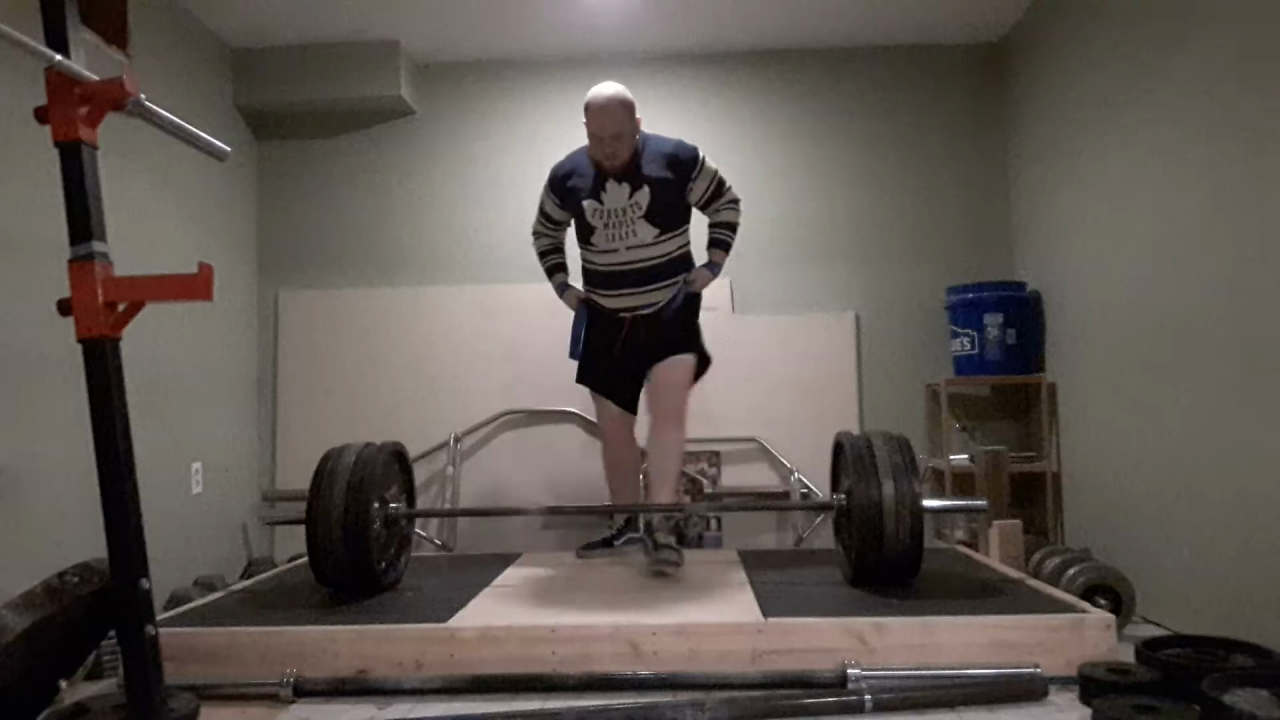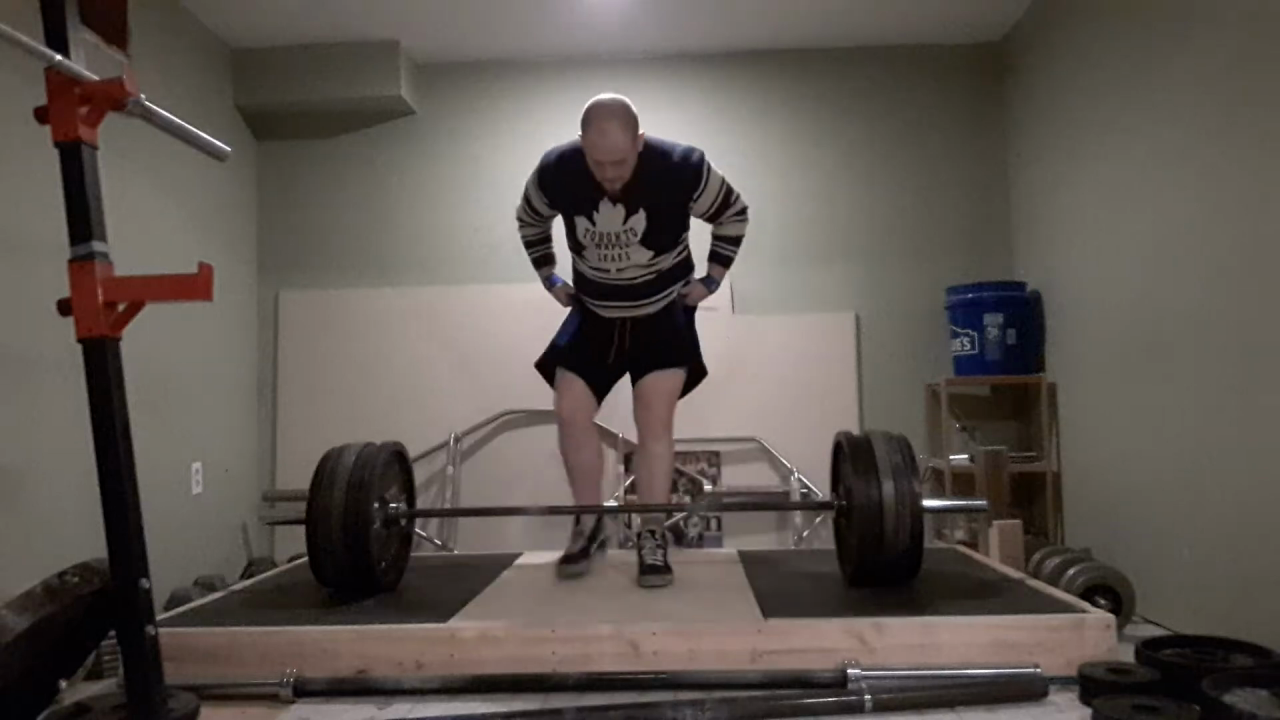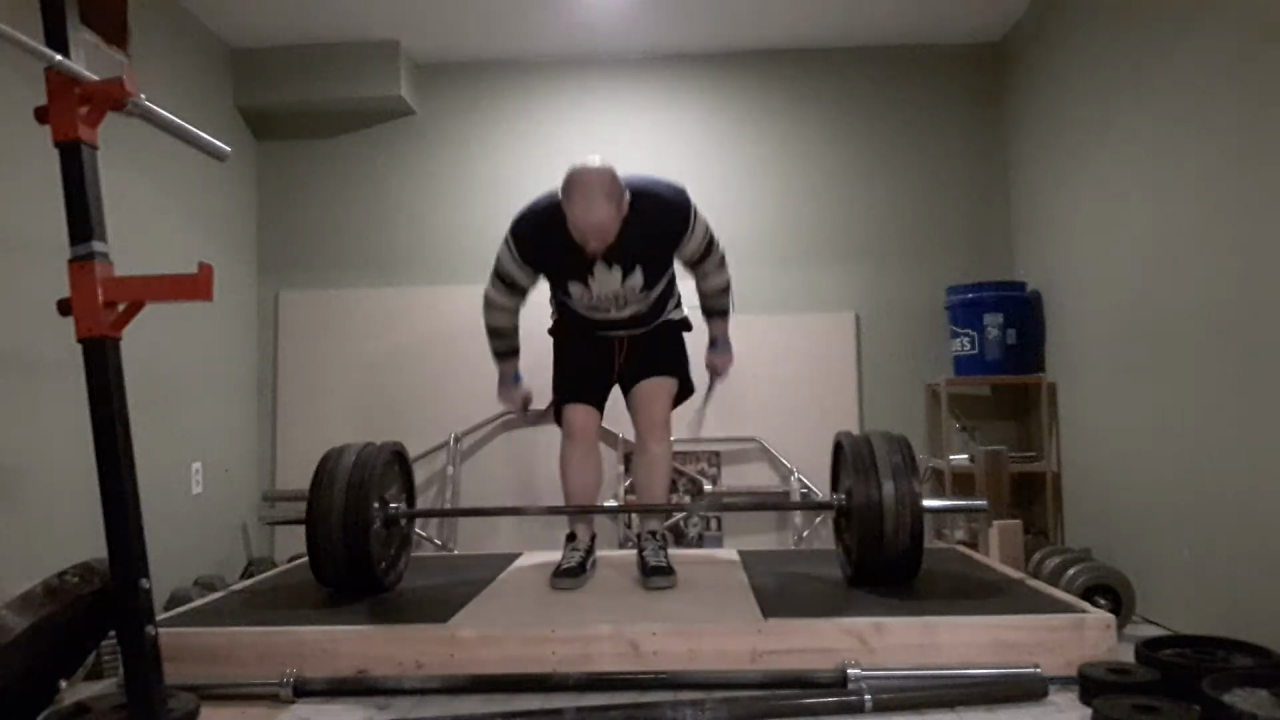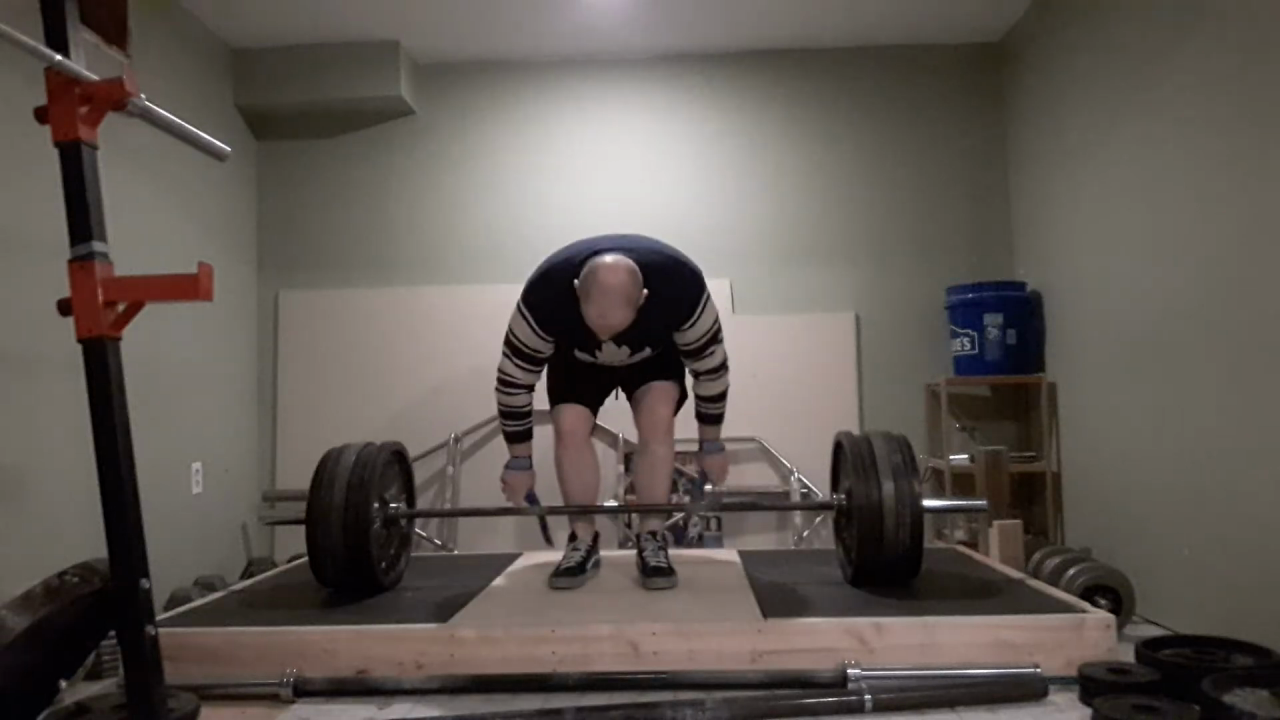
dt=0.4s
person 1, frame 1
left shoulder: (679, 159)
right shoulder: (566, 175)
left elbow: (726, 205)
right elbow: (545, 233)
left wrist: (713, 263)
right wrist: (561, 284)
left hip: (669, 312)
right hip: (606, 320)
left knee: (667, 406)
right knee: (614, 427)
left ankle: (661, 527)
right ankle: (627, 522)
person 1, frame 2
left shoulder: (683, 167)
right shoulder: (556, 170)
left elbow: (734, 214)
right elbow: (530, 220)
left wrist: (712, 277)
right wrist: (549, 278)
left hip: (663, 316)
right hip: (593, 316)
left knee: (654, 422)
right knee: (571, 412)
left ankle: (652, 539)
right ankle: (589, 520)
person 1, frame 3
left shoulder: (668, 208)
right shoulder: (533, 228)
left elbow: (711, 267)
right elbow: (501, 302)
left wrist: (719, 339)
right wrist: (509, 376)
left hip: (654, 329)
right hip: (581, 336)
left knee: (653, 419)
right knee: (578, 426)
left ankle: (652, 539)
right ankle: (581, 541)
person 1, frame 4
left shoulder: (681, 284)
right shoulder: (545, 293)
left elbow: (711, 367)
right elbow: (513, 379)
left wrist: (711, 445)
right wrist: (520, 462)
left hip: (654, 352)
right hip: (575, 358)
left knee: (657, 421)
right knee: (570, 427)
left ankle: (651, 539)
right ankle: (583, 541)
